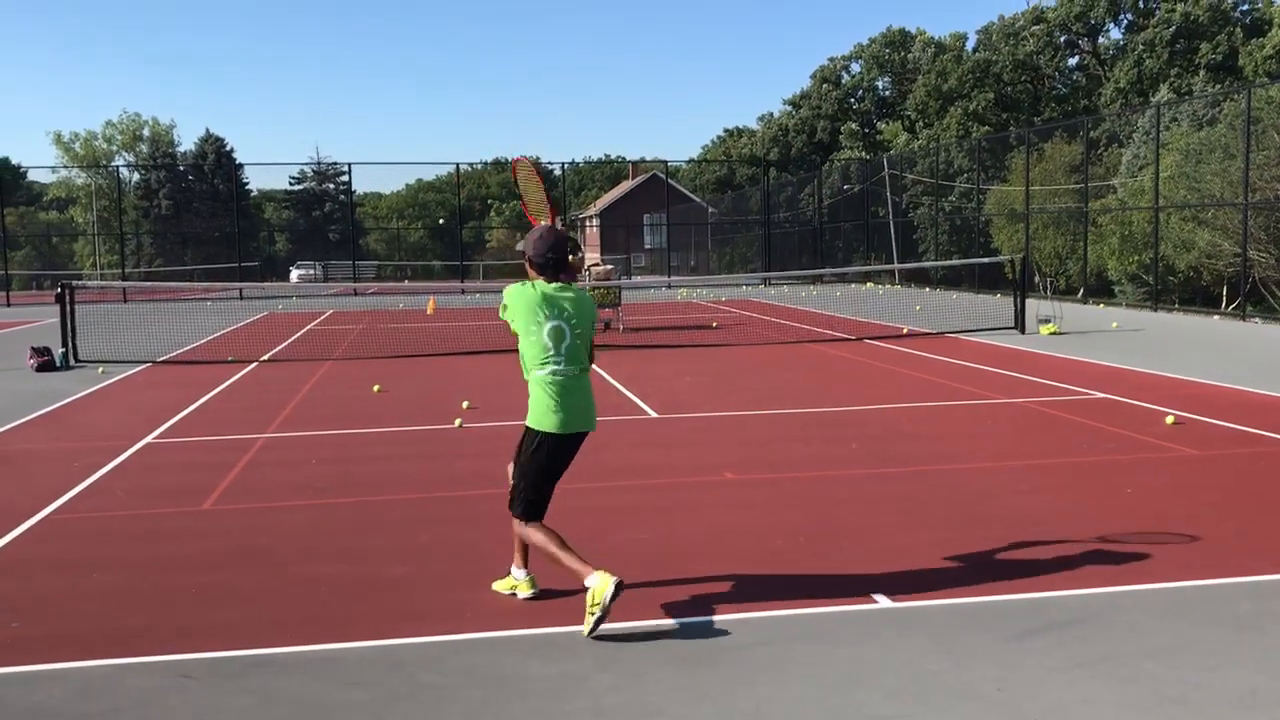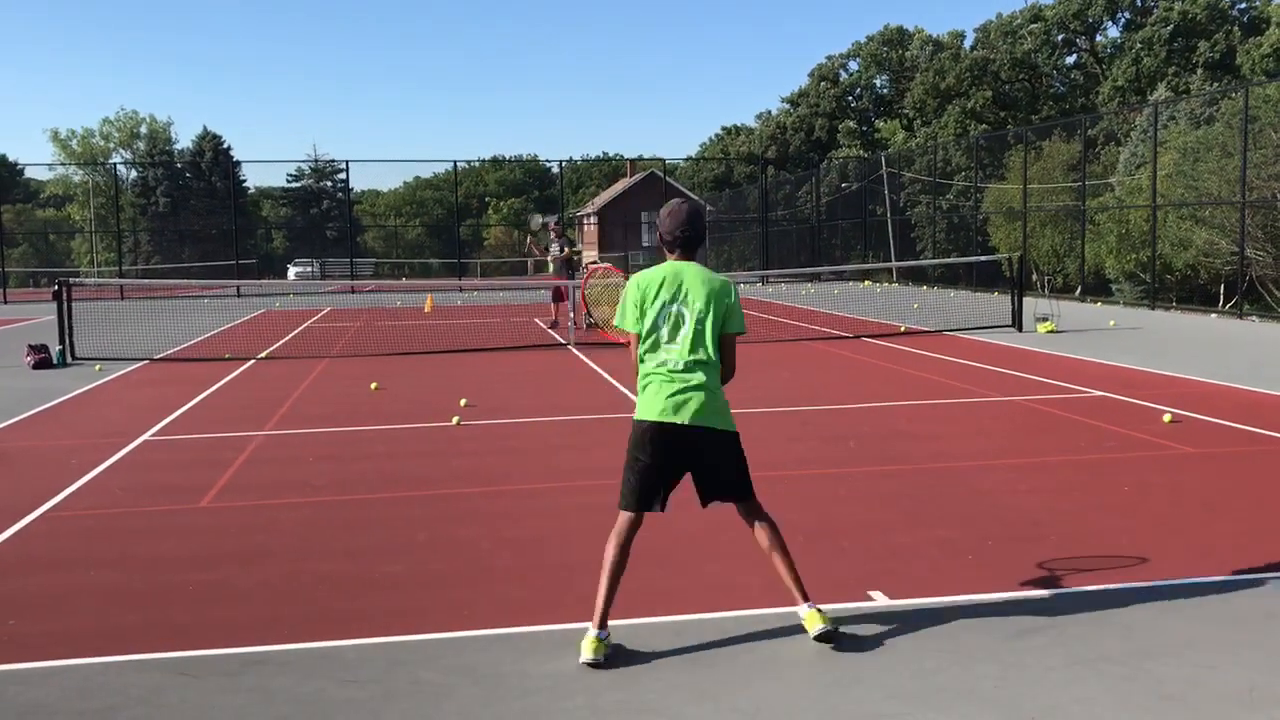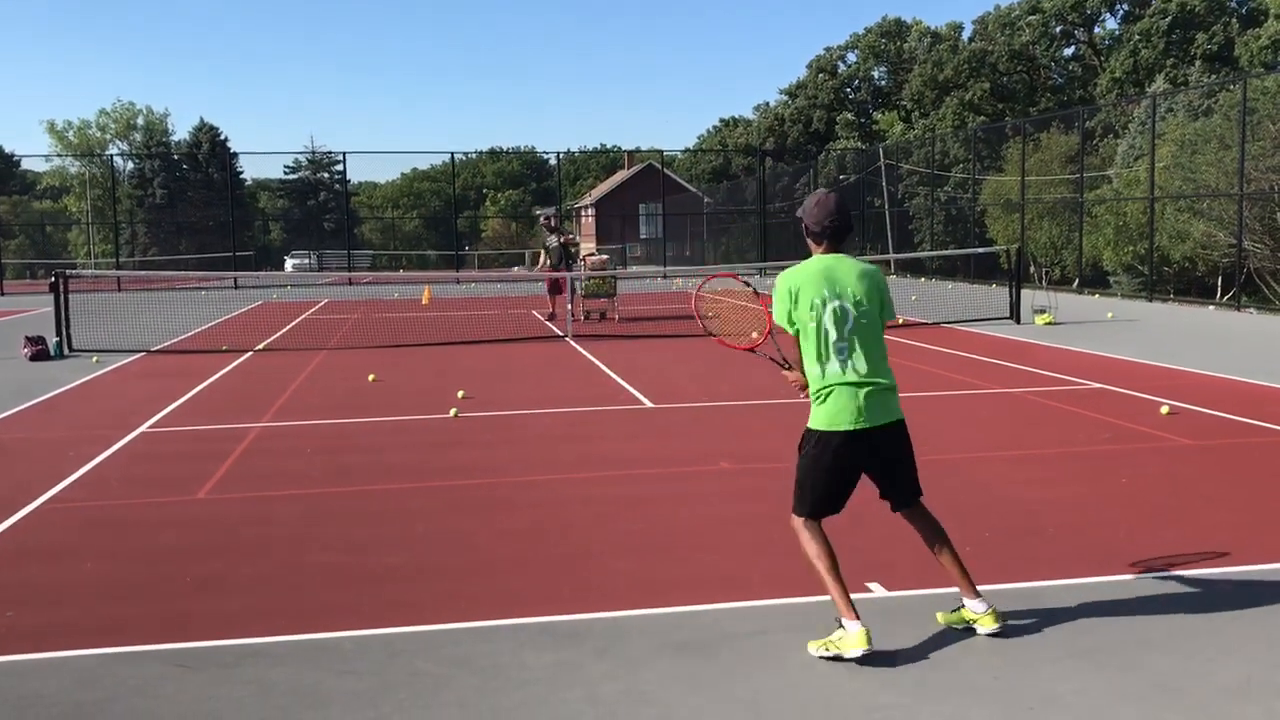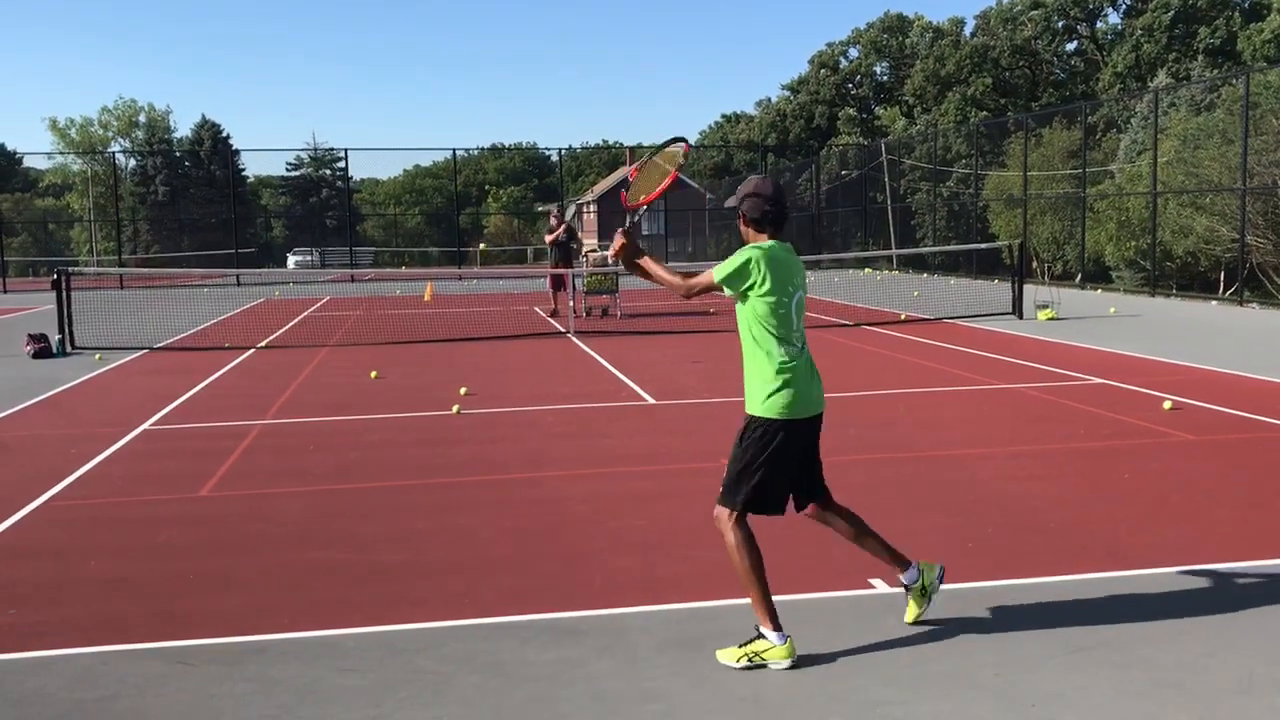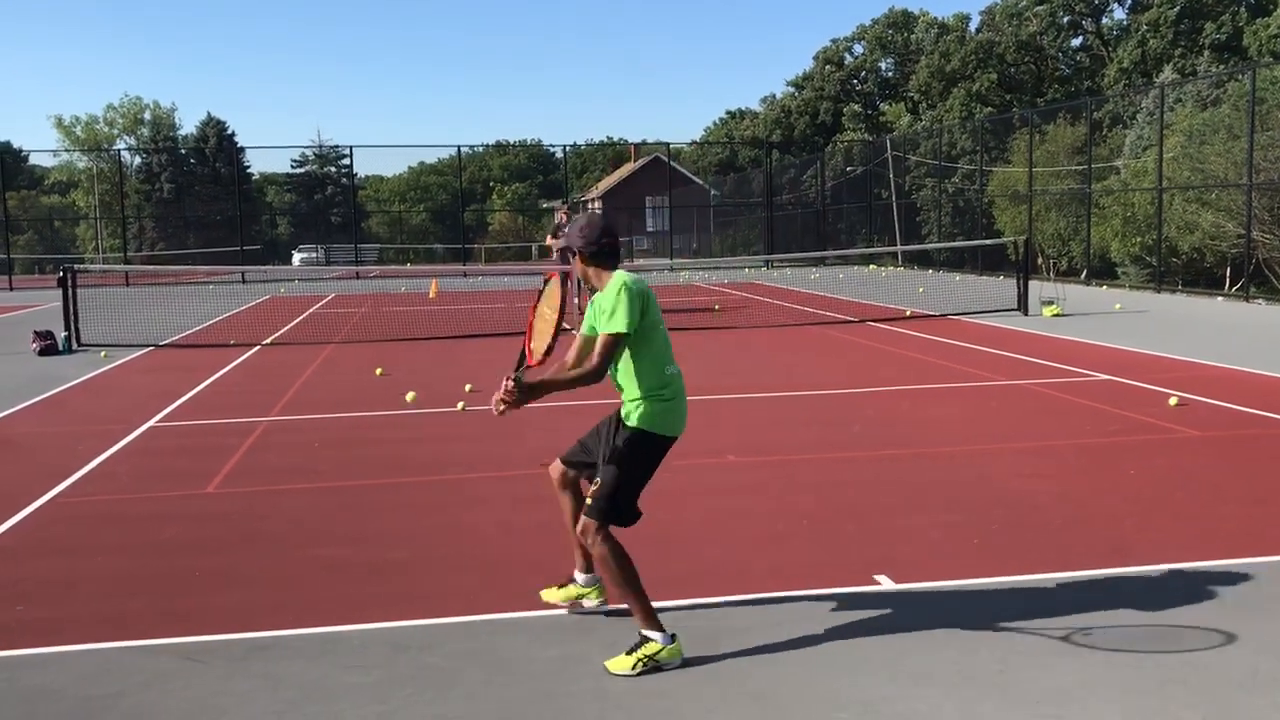
dt=0.5s
person 1, frame 1
left shoulder: (516, 296)
right shoulder: (584, 301)
left hip: (549, 419)
right hip: (581, 416)
left knee: (525, 520)
right knee: (518, 475)
left ankle: (596, 579)
right ankle: (520, 574)
person 1, frame 2
left shoulder: (640, 284)
right shoulder: (723, 287)
left elbow: (636, 360)
right elbow: (728, 368)
left hip: (657, 416)
right hip: (713, 416)
left knee: (629, 520)
right knee: (752, 512)
left ankle: (596, 634)
right ankle: (809, 610)
person 1, frame 3
left shoulder: (789, 281)
right shoulder: (872, 277)
left elbow: (803, 350)
left hip: (832, 417)
right hip: (884, 412)
left knee: (805, 519)
right knee: (912, 509)
left ankle: (851, 627)
right ankle: (977, 606)
person 1, frame 4
left shoulder: (754, 259)
right shoulder: (775, 258)
left elbow: (686, 289)
right elbow: (703, 284)
left wrist: (638, 260)
right wrist: (644, 263)
left hip: (775, 410)
right hip: (805, 403)
left knee: (728, 515)
right knee: (816, 505)
left ankle: (772, 638)
right ankle: (912, 574)
person 1, frame 5
left shoulder: (623, 289)
right shoulder: (602, 297)
left elbow: (596, 369)
right elbow: (570, 363)
left wrist: (531, 391)
right wrist: (527, 388)
left hip: (651, 417)
right hip: (637, 411)
left knee: (591, 528)
right knee: (562, 473)
left ankle: (658, 639)
right ankle: (587, 580)
